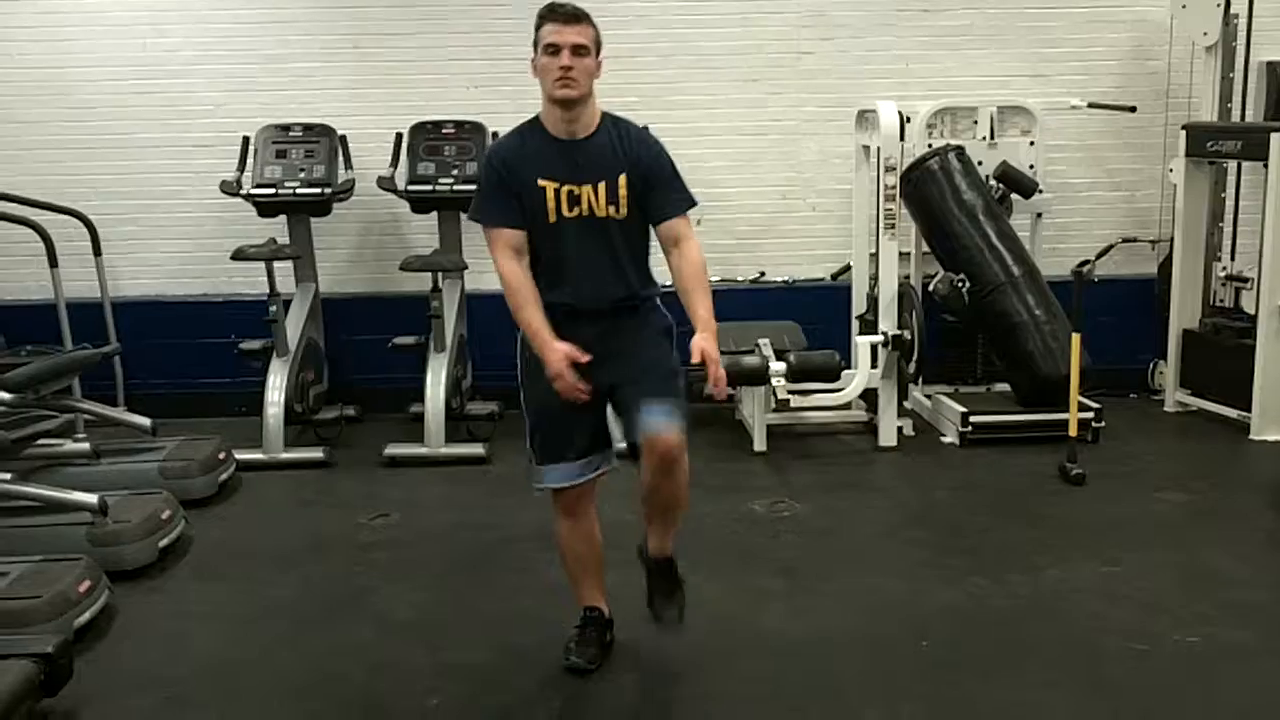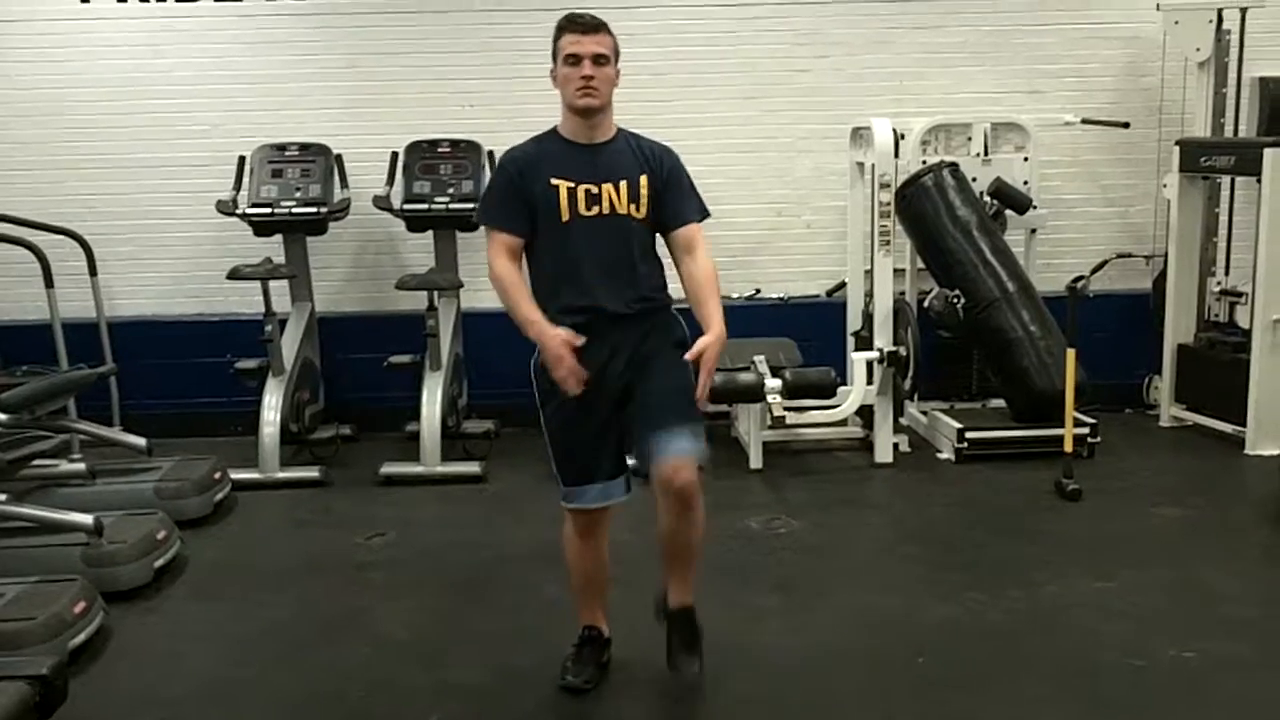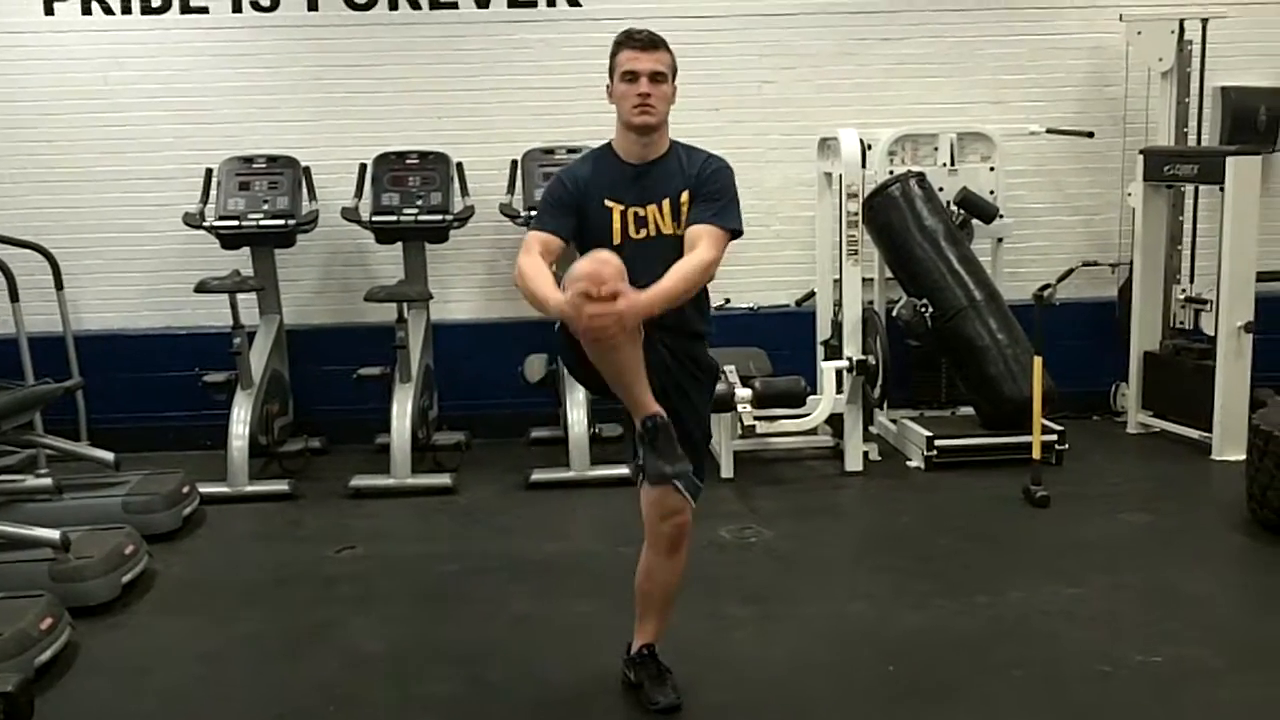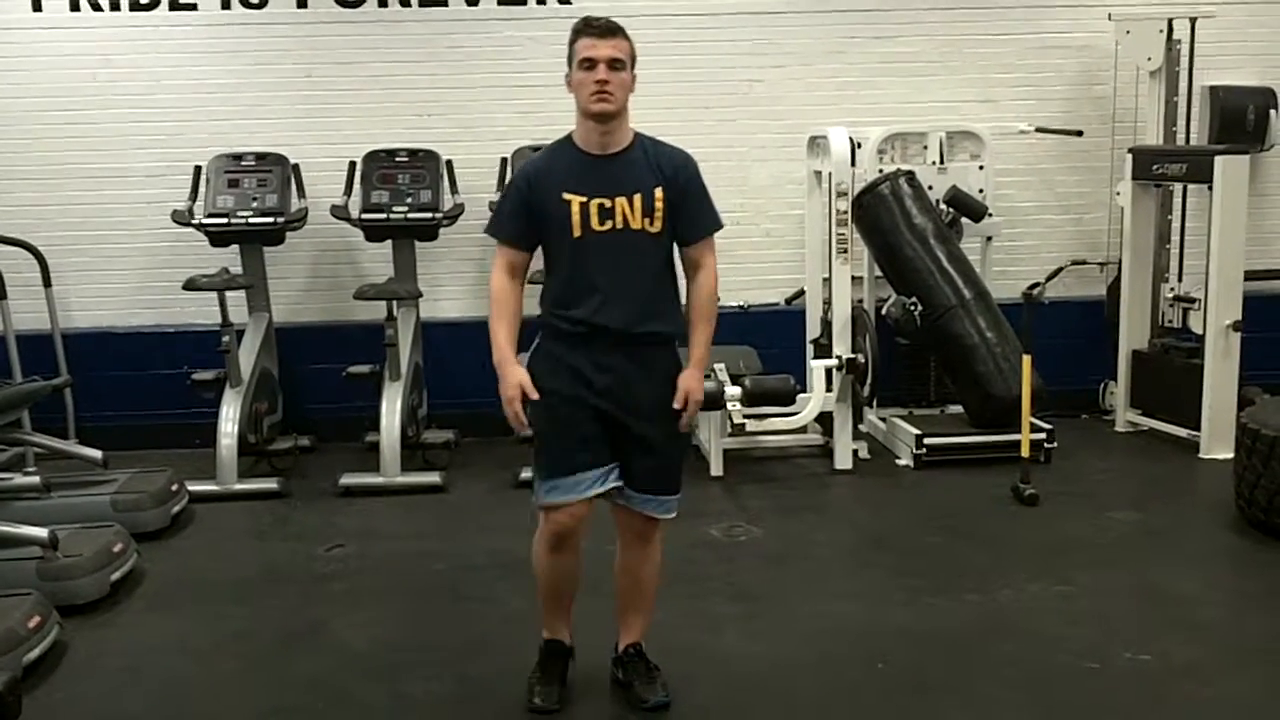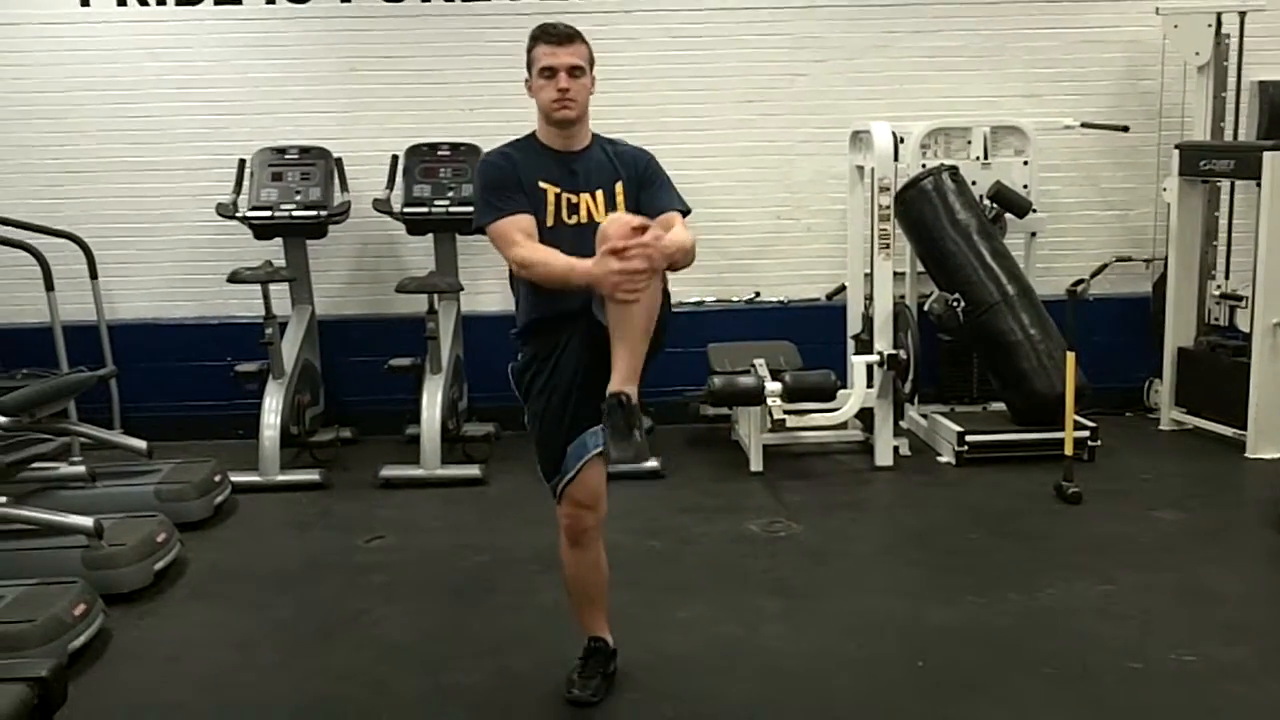
dt=1s
person 1, frame 1
left shoulder: (638, 147)
right shoulder: (508, 158)
left elbow: (679, 241)
right elbow: (510, 258)
left wrist: (705, 329)
right wrist: (545, 344)
left hip: (633, 323)
right hip: (556, 339)
left knee: (665, 445)
right knee: (570, 491)
left ankle: (660, 555)
right ankle: (593, 615)
person 1, frame 2
left shoulder: (655, 160)
right shoulder: (524, 166)
left elbow: (690, 248)
right elbow: (502, 260)
left wrist: (714, 326)
right wrist: (541, 332)
left hip: (651, 336)
right hip: (572, 354)
left knee: (680, 479)
right knee: (586, 509)
left ankle: (679, 609)
right ankle: (593, 634)
person 1, frame 3
left shoulder: (707, 173)
right shoulder: (578, 179)
left elbow: (703, 259)
right elbow: (531, 260)
left wrist: (641, 303)
right wrist: (566, 301)
left hip: (679, 352)
right hip: (605, 350)
left knee: (672, 519)
right knee: (598, 269)
left ankle: (643, 654)
right ankle: (650, 423)
person 1, frame 4
left shoulder: (672, 168)
right shoulder: (539, 176)
left elbow: (701, 269)
right elbow: (507, 271)
left wrist: (697, 364)
right wrist: (505, 360)
left hip: (651, 368)
right hip: (566, 367)
left knee: (643, 523)
right knee: (562, 523)
left ankle: (631, 652)
right ankle: (555, 647)
person 1, frame 5
left shoulder: (632, 162)
right shoulder: (504, 167)
left elbow: (682, 242)
right elbow: (521, 253)
left wrist: (658, 245)
right wrist: (593, 270)
left hip: (623, 324)
right hip: (552, 344)
left knee: (622, 232)
right knee: (579, 510)
left ankle: (622, 401)
right ankle: (598, 646)
